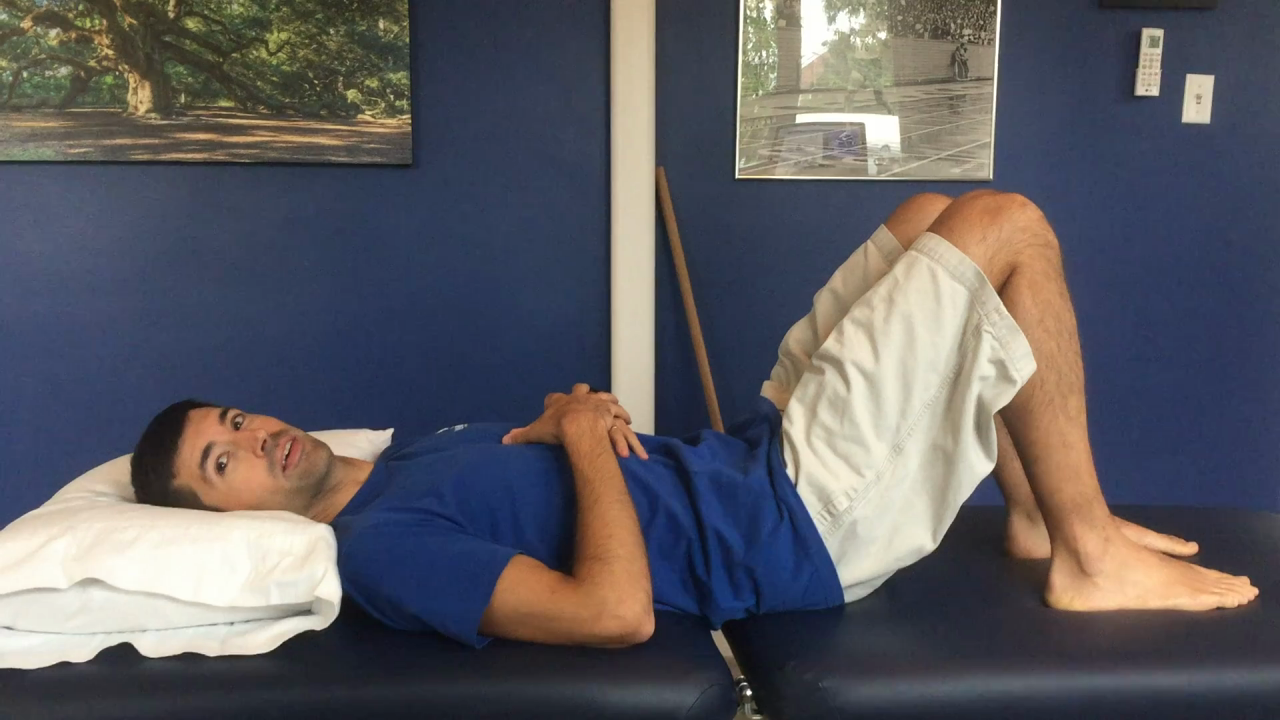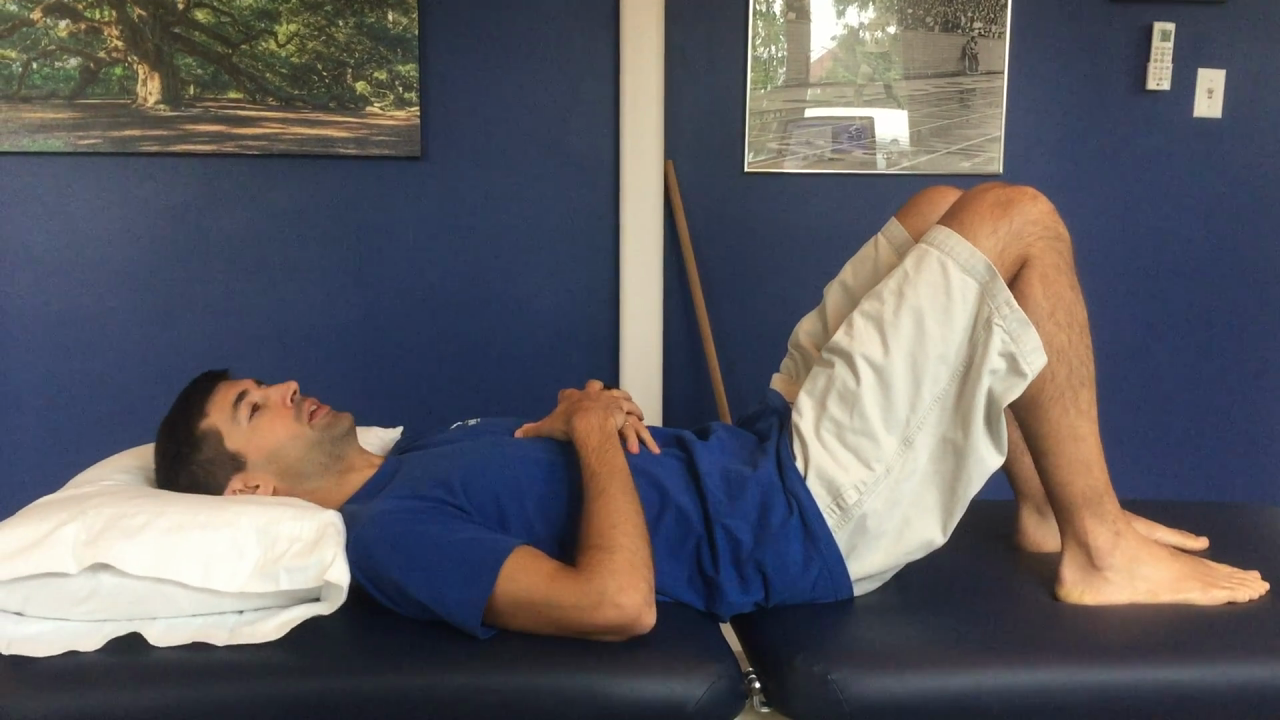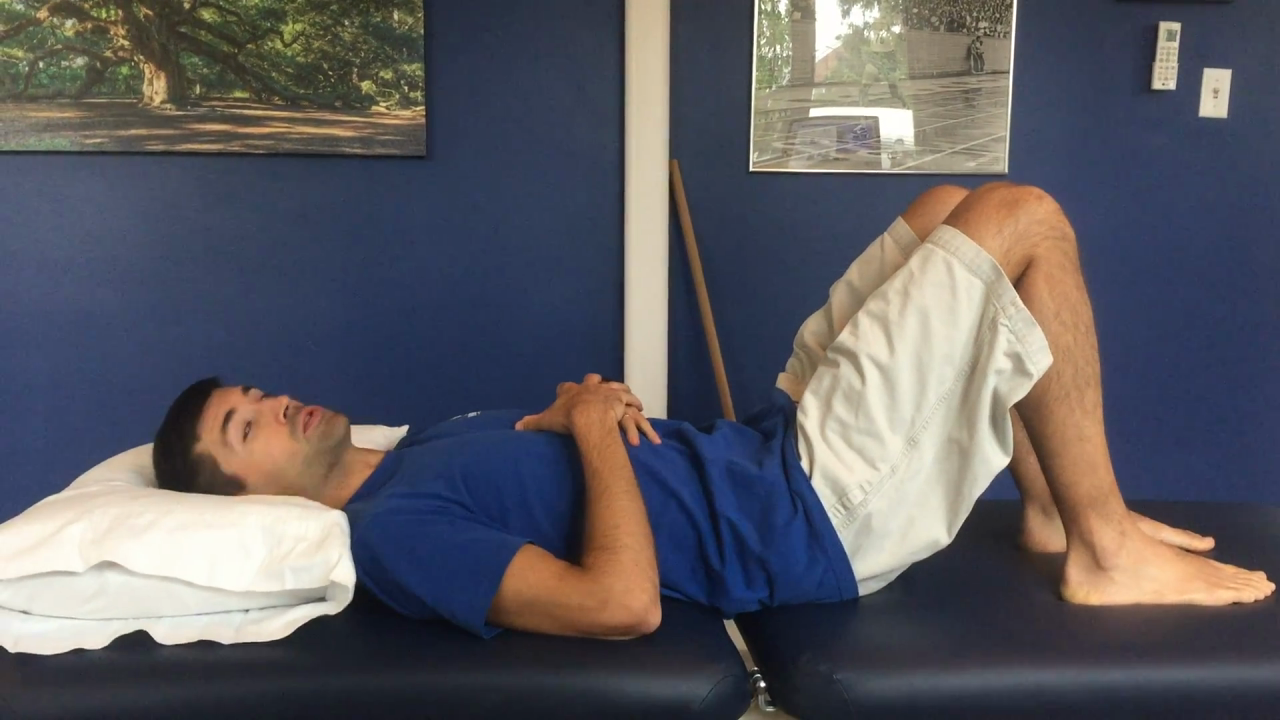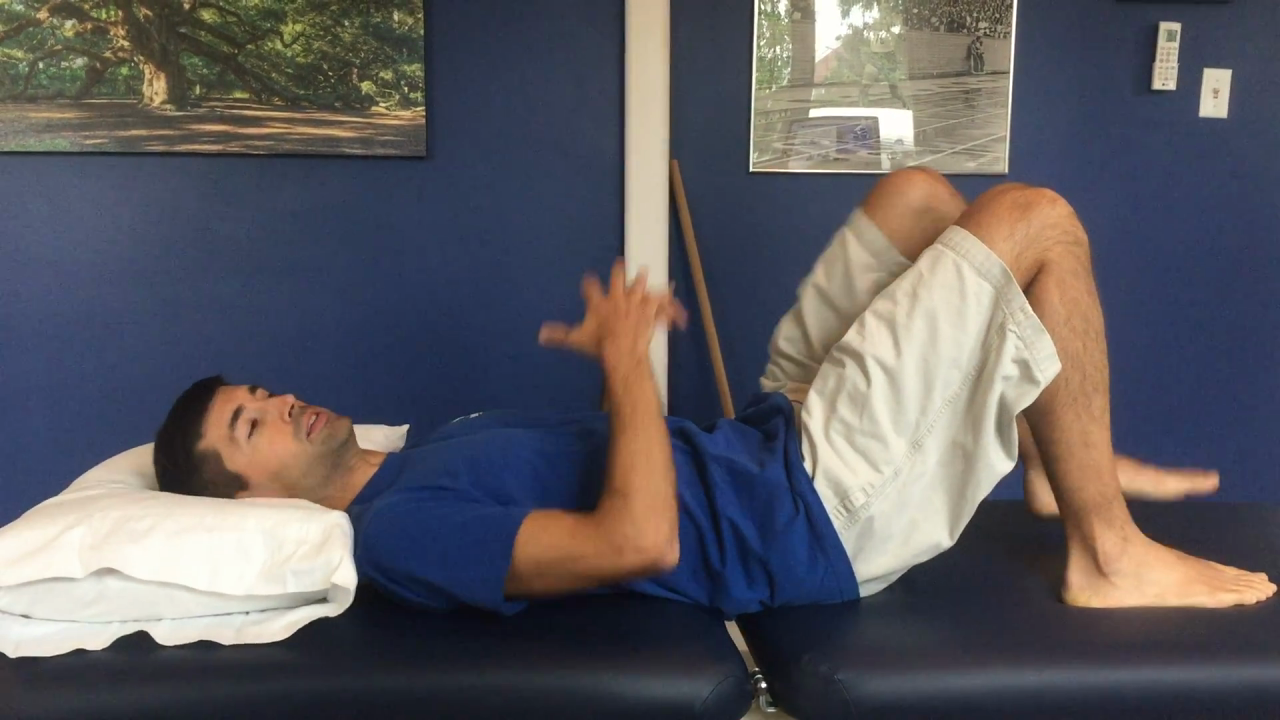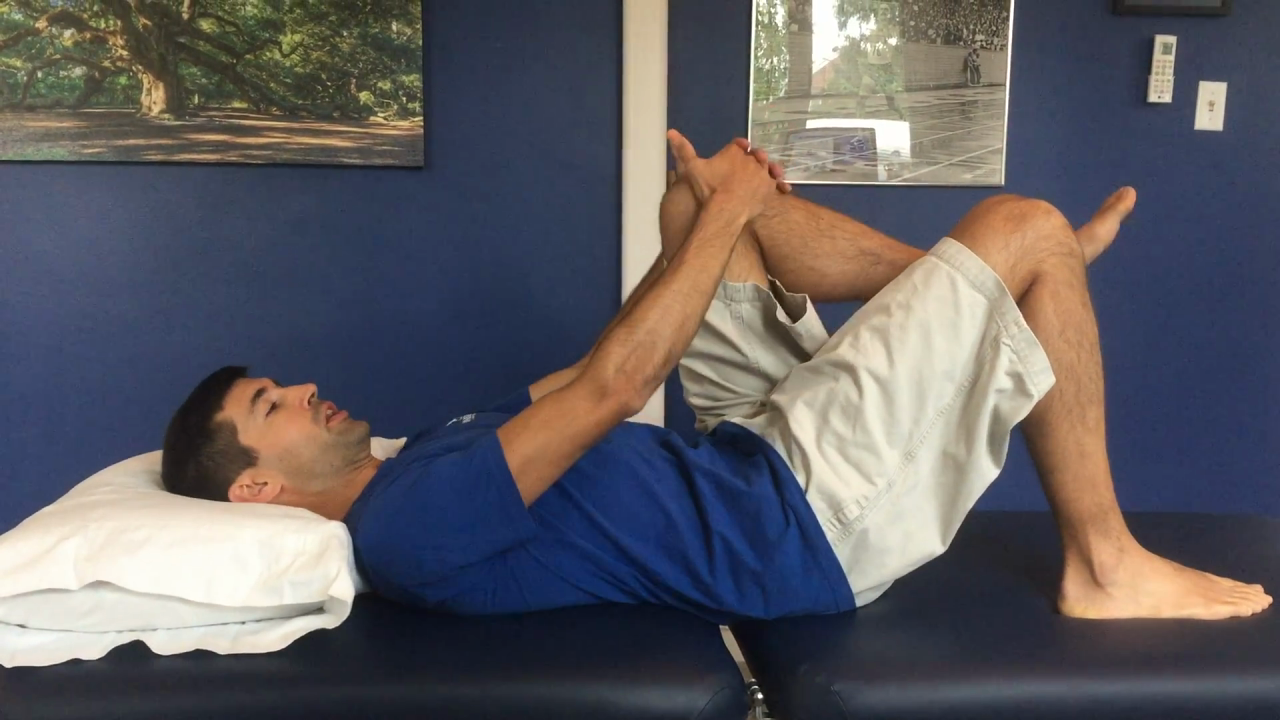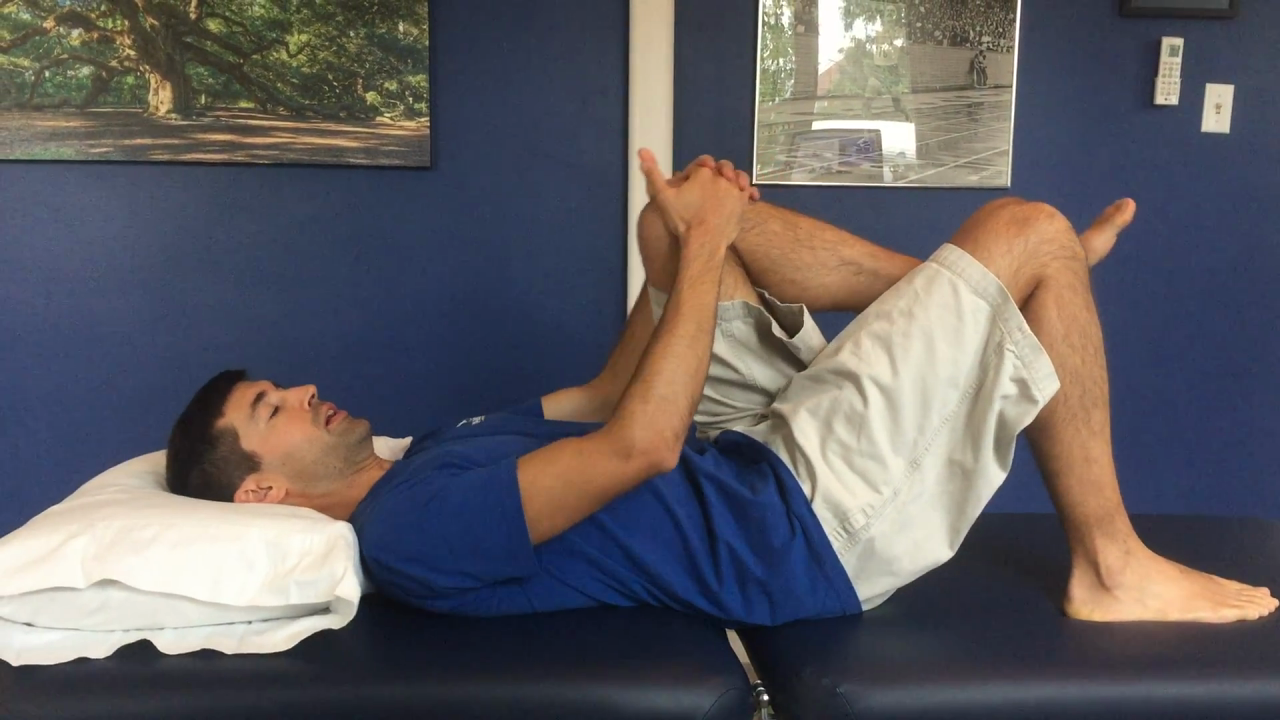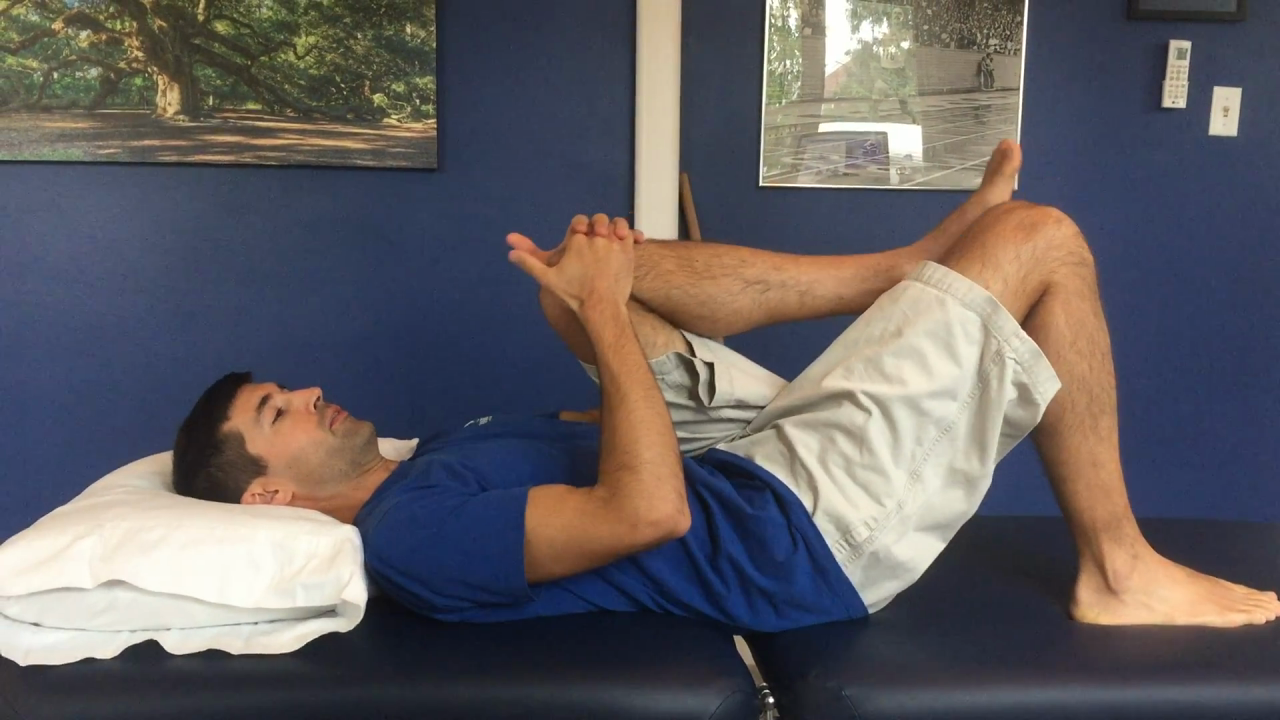
dt=0.7s
person 1, frame 1
left shoulder: (398, 461)
right shoulder: (382, 546)
right elbow: (618, 612)
left wrist: (565, 418)
right wrist: (583, 435)
left hip: (752, 450)
right hip: (798, 526)
left knee: (933, 214)
right knee: (1004, 226)
left ankle: (1037, 513)
right ankle: (1091, 556)
person 1, frame 2
left shoulder: (412, 455)
right shoulder: (389, 533)
right elbow: (617, 603)
left wrist: (579, 411)
right wrist: (593, 429)
left hip: (763, 443)
right hip: (810, 517)
left knee: (945, 206)
right knee: (1016, 218)
left ankle: (1044, 507)
right ankle: (1099, 550)
person 1, frame 3
left shoulder: (415, 454)
right shoulder: (394, 531)
right elbow: (625, 604)
left wrist: (584, 408)
right wrist: (595, 425)
left hip: (770, 440)
right hip: (816, 517)
left knee: (952, 208)
right knee: (1022, 218)
left ankle: (1054, 507)
right ankle: (1108, 552)
person 1, frame 4
left shoulder: (417, 461)
right shoulder: (402, 534)
right elbow: (646, 540)
left wrist: (611, 357)
right wrist: (627, 358)
left hip: (764, 442)
right hip: (813, 515)
left knee: (916, 193)
right knee: (1033, 219)
left ankle: (1062, 456)
right ankle: (1110, 556)
person 1, frame 5
left shoulder: (421, 465)
right shoulder: (412, 526)
left elbow: (589, 378)
right elbow: (614, 385)
left wrist: (711, 218)
right wrist: (723, 220)
left hip: (746, 459)
right hip: (802, 523)
left knee: (697, 204)
right knee: (1020, 226)
left ankle: (1024, 319)
right ankle: (1106, 563)
person 1, frame 6
left shoulder: (426, 462)
right shoulder: (415, 531)
left elbow: (604, 401)
right elbow: (643, 439)
left wrist: (686, 241)
right wrist: (706, 241)
left hip: (754, 462)
right hip: (807, 525)
left knee: (675, 217)
right knee: (1025, 229)
left ankle: (990, 305)
right ankle: (1113, 567)
person 1, frame 7
left shoulder: (429, 467)
right shoulder: (415, 538)
left elbow: (616, 433)
right elbow: (651, 509)
left wrist: (600, 294)
right wrist: (605, 311)
left hip: (744, 464)
right hip: (807, 529)
right knee: (1040, 241)
left ankle: (919, 263)
right ankle: (1119, 570)
